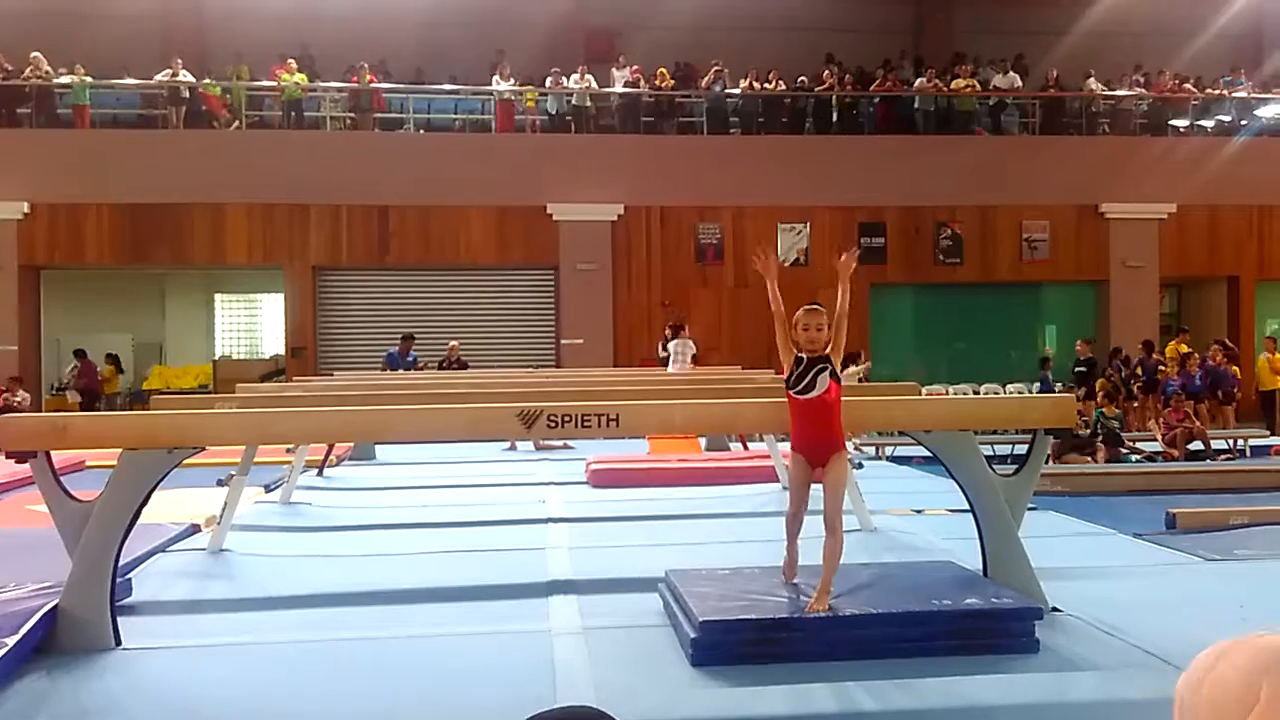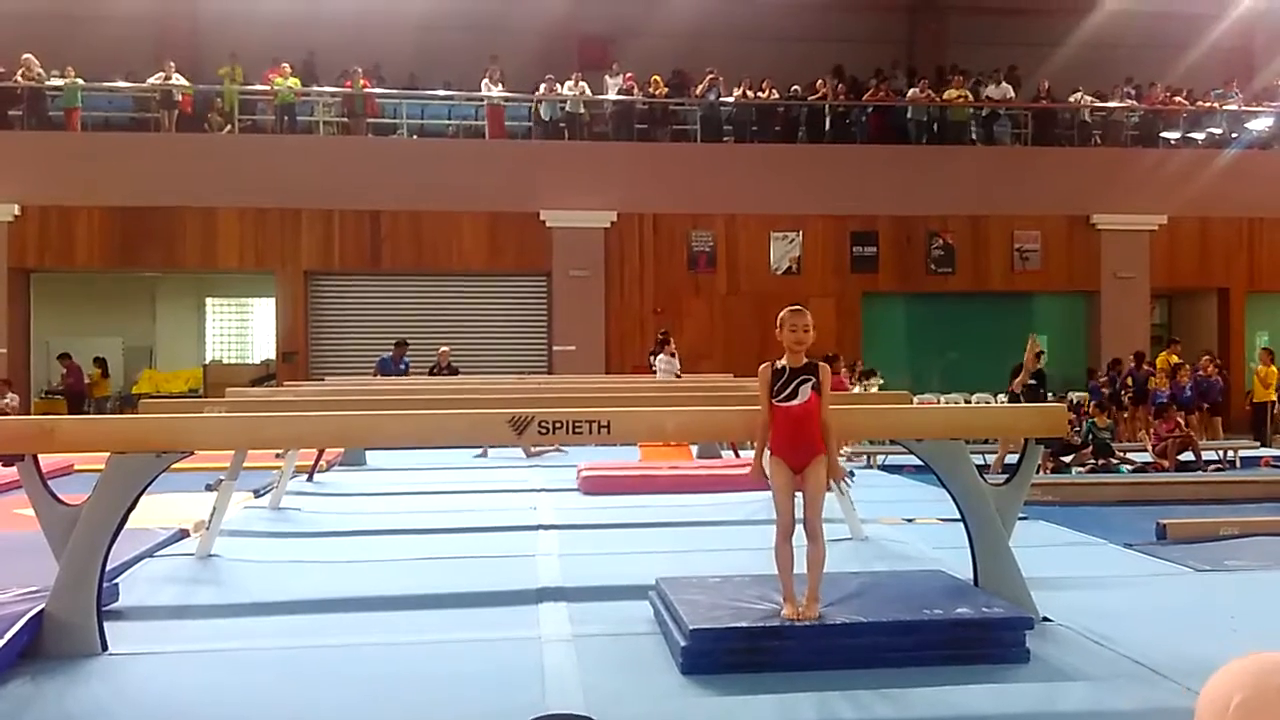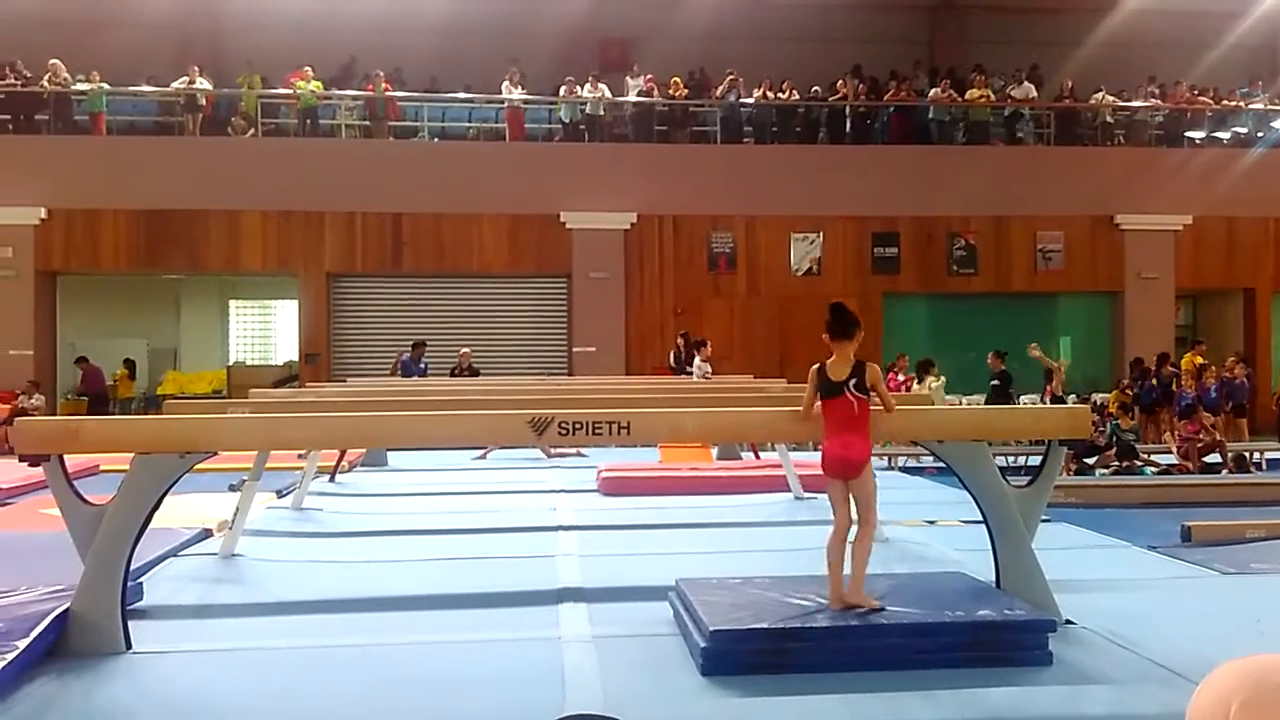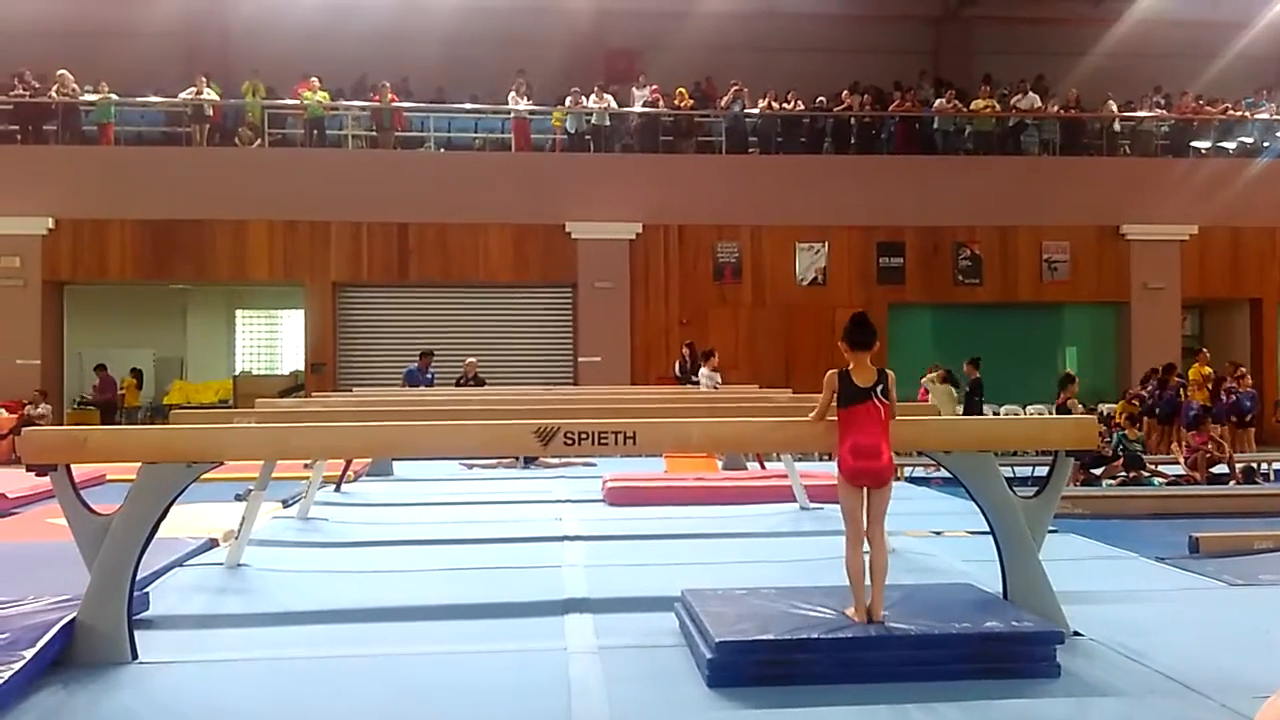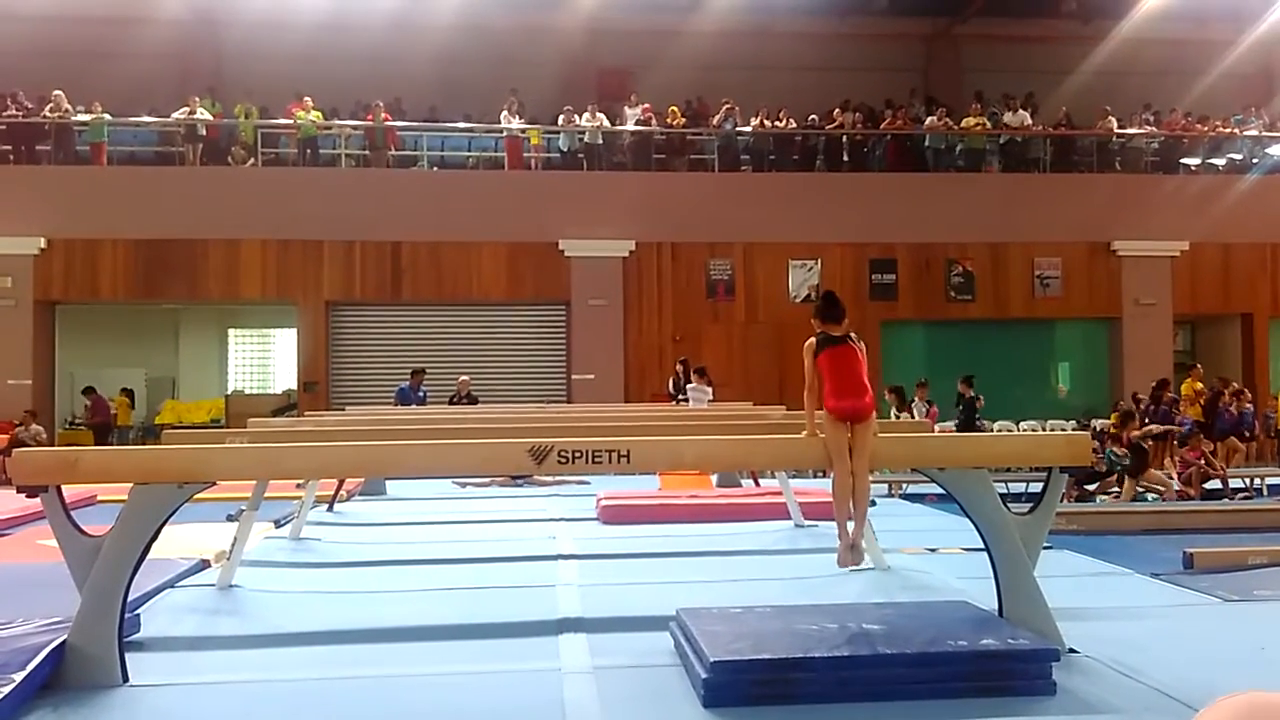
dt=1s
person 1, frame 1
left shoulder: (833, 359)
right shoulder: (790, 360)
left elbow: (843, 314)
right elbow: (777, 315)
left wrist: (843, 279)
right wrist: (772, 280)
left hip: (834, 451)
right hip: (801, 450)
left knee: (832, 519)
right knee: (795, 511)
left ankle: (824, 590)
right ankle: (791, 553)
person 1, frame 2
left shoulder: (820, 370)
right shoulder: (768, 371)
left elbow: (825, 419)
right elbow: (765, 419)
left wrist: (833, 461)
right wrist: (757, 460)
left hip: (814, 456)
right hip: (781, 457)
left knee: (813, 527)
right knee: (785, 527)
left ankle: (812, 598)
right ankle: (788, 598)
person 1, frame 3
left shoulder: (817, 372)
right shoulder: (870, 371)
left elbow: (806, 412)
right elbow: (889, 407)
right wrist: (879, 403)
left hip: (830, 455)
right hip: (857, 455)
left knee: (841, 523)
right knee: (867, 524)
left ankle: (837, 592)
right ankle: (857, 590)
person 1, frame 4
left shoulder: (835, 378)
right shoulder: (887, 377)
left elbow: (818, 417)
left wrist: (814, 413)
left hip: (851, 466)
right hip: (882, 465)
left knee: (854, 537)
right knee: (877, 534)
left ankle: (860, 608)
right ankle: (876, 605)
person 1, frame 5
left shoulder: (812, 344)
right shoulder: (857, 342)
left elbow: (811, 388)
left wrist: (810, 426)
right wrist: (872, 422)
left hip: (836, 404)
right hip: (864, 402)
left knee: (841, 469)
right knee: (861, 469)
left ankle: (844, 535)
right ankle: (858, 533)
